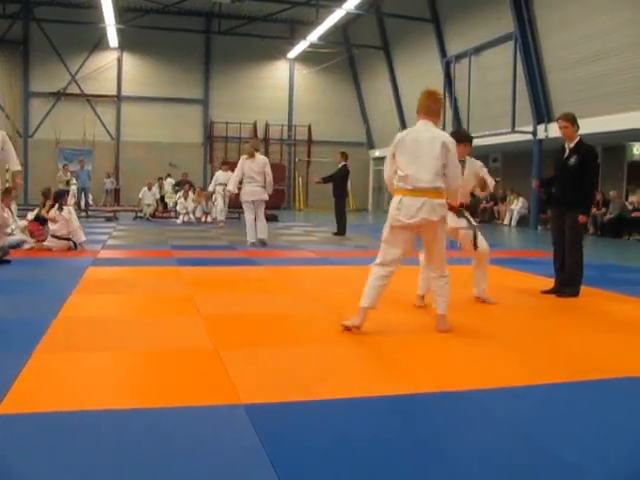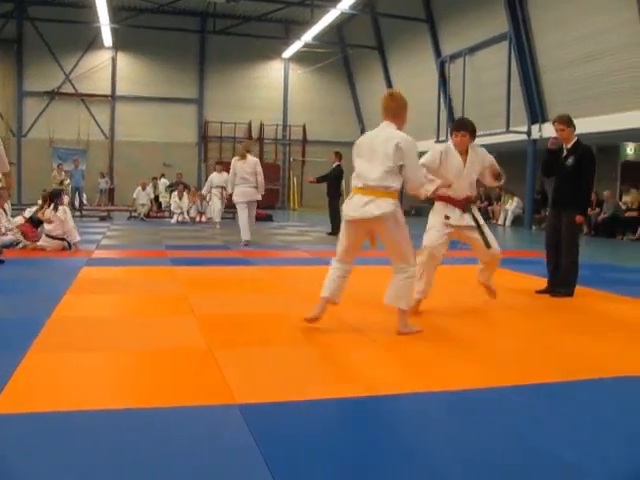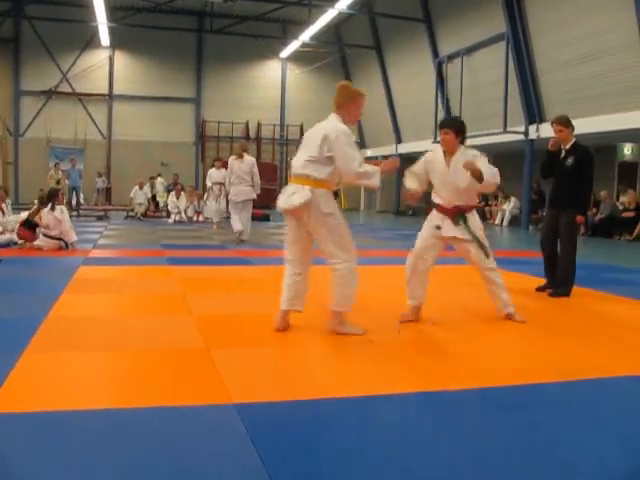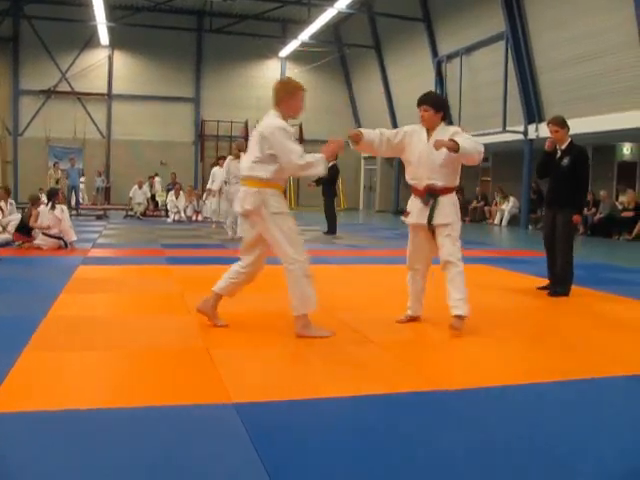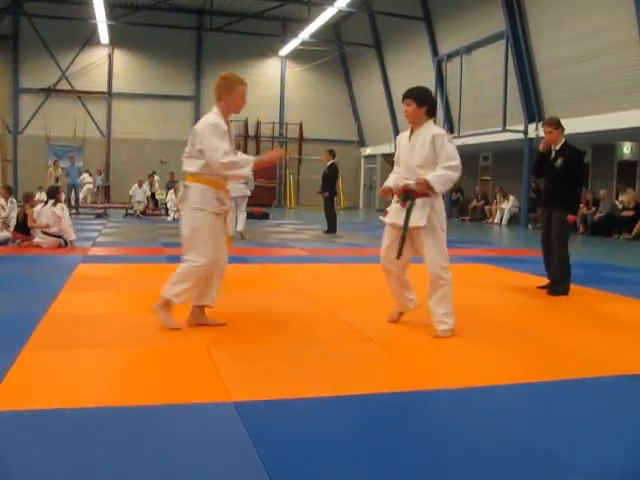
dt=0.3s
person 1, frame 1
left shoulder: (401, 138)
right shoulder: (446, 141)
left elbow: (390, 178)
right elbow: (454, 183)
right wrist: (446, 198)
left hip: (403, 205)
right hip: (432, 206)
left knee: (384, 264)
right knee: (438, 266)
left ankle: (360, 317)
right ankle: (442, 318)
person 1, frame 2
left shoulder: (363, 140)
right shoulder: (404, 141)
right elbow: (415, 183)
right wrist: (428, 186)
left hip: (357, 203)
right hip: (384, 206)
left knee: (342, 259)
right knee: (404, 264)
left ankle: (320, 308)
right ankle: (403, 321)
person 1, frame 3
left shoulder: (316, 129)
right shoulder: (340, 131)
right elbow: (353, 171)
right wrist: (382, 168)
left hip: (295, 194)
right hip: (316, 197)
left knee: (296, 261)
right knee: (344, 258)
left ankle: (284, 317)
right ankle: (338, 320)
person 1, frame 4
left shoulder: (266, 125)
right shoulder: (277, 127)
right elbow: (298, 164)
right wrist: (327, 154)
left hip: (254, 195)
right hip: (264, 197)
left knee: (251, 260)
right knee: (296, 259)
left ankle: (209, 303)
person 1, frame 5
left shoulder: (223, 124)
right shoulder: (210, 124)
right elbow: (223, 162)
left wrist: (251, 165)
right wrist: (262, 160)
left hip: (215, 196)
right hip: (201, 196)
left knee: (215, 258)
right knee: (199, 259)
left ankle: (198, 312)
right ankle: (164, 305)
person 2, frame 1
left shoulder: (475, 165)
left elbow: (488, 186)
left wrist: (483, 182)
left hip: (461, 215)
left knee: (482, 251)
left ankle: (480, 292)
right ankle: (422, 292)
person 2, frame 2
left shoulder: (480, 154)
right shoulder: (441, 151)
left elbow: (492, 178)
right elbow: (421, 169)
left wrist: (496, 174)
left hip: (468, 211)
right hip: (444, 209)
left knee: (492, 252)
right knee: (431, 249)
left ankle: (484, 278)
right ankle: (418, 295)
person 2, frame 3
left shoulder: (473, 157)
right shoulder: (431, 157)
left elbow: (491, 182)
right elbow: (415, 175)
left wrist: (477, 172)
right wrist: (412, 189)
left hip: (467, 220)
right hip: (439, 218)
left knee: (486, 265)
right knee: (417, 258)
left ankle: (507, 308)
right ankle: (414, 307)
person 2, frame 4
left shoulder: (454, 134)
right shoulder: (409, 134)
left elbow: (476, 152)
right elbow: (382, 139)
left wrist: (453, 145)
right wrist: (360, 135)
left hip: (444, 204)
right hip: (418, 203)
left knee: (450, 258)
right knee: (415, 261)
left ankle: (459, 312)
right ankle: (414, 310)
person 2, frame 5
left shoulder: (437, 135)
right shoulder: (403, 137)
left elbow: (453, 168)
left wrist: (429, 183)
right wrist: (390, 185)
left hip: (426, 206)
right hip: (401, 205)
left knee: (437, 265)
right knee: (390, 261)
left ankle: (445, 322)
right ankle: (406, 302)
person 3, frame 1
left shoulder: (587, 151)
right shoulder: (562, 151)
left elbow: (590, 183)
left wrist: (585, 211)
right wrist: (542, 184)
left hip: (576, 208)
right hip: (558, 205)
left knee: (572, 247)
right knee: (559, 247)
left ankle: (571, 287)
right ankle: (560, 284)
person 3, frame 2
left shoulder: (584, 151)
right shoulder: (558, 151)
left elbow: (588, 183)
right elbow: (547, 173)
left wrist: (582, 211)
right wrist: (552, 151)
left hip: (573, 207)
right hip: (556, 205)
left knee: (568, 247)
right knee: (551, 244)
left ankle: (566, 287)
right ankle: (553, 283)
person 3, frame 3
left shoulder: (583, 152)
right shoulder: (556, 152)
left elbow: (587, 184)
right elbow: (544, 174)
left wrist: (582, 211)
right wrist: (551, 152)
left hip: (572, 207)
right hip: (554, 204)
left knee: (567, 248)
right knee: (546, 241)
left ankle: (563, 286)
right ankle: (552, 280)
person 3, frame 4
left shoulder: (578, 152)
right shoulder: (552, 152)
left elbow: (583, 184)
right elbow: (541, 174)
left wrist: (579, 211)
right wrist: (547, 153)
left hip: (568, 207)
right hip: (551, 204)
left knee: (563, 246)
right knee: (550, 244)
left ankle: (562, 286)
right ankle: (554, 281)
person 3, frame 5
left shoulder: (573, 153)
right shoulder: (548, 152)
left elbow: (577, 184)
right elbow: (537, 173)
left wrist: (573, 210)
right wrist: (541, 153)
left hip: (563, 206)
right hip: (547, 204)
left knee: (559, 243)
right knee: (547, 243)
left ankle: (562, 284)
right ankle: (554, 280)
